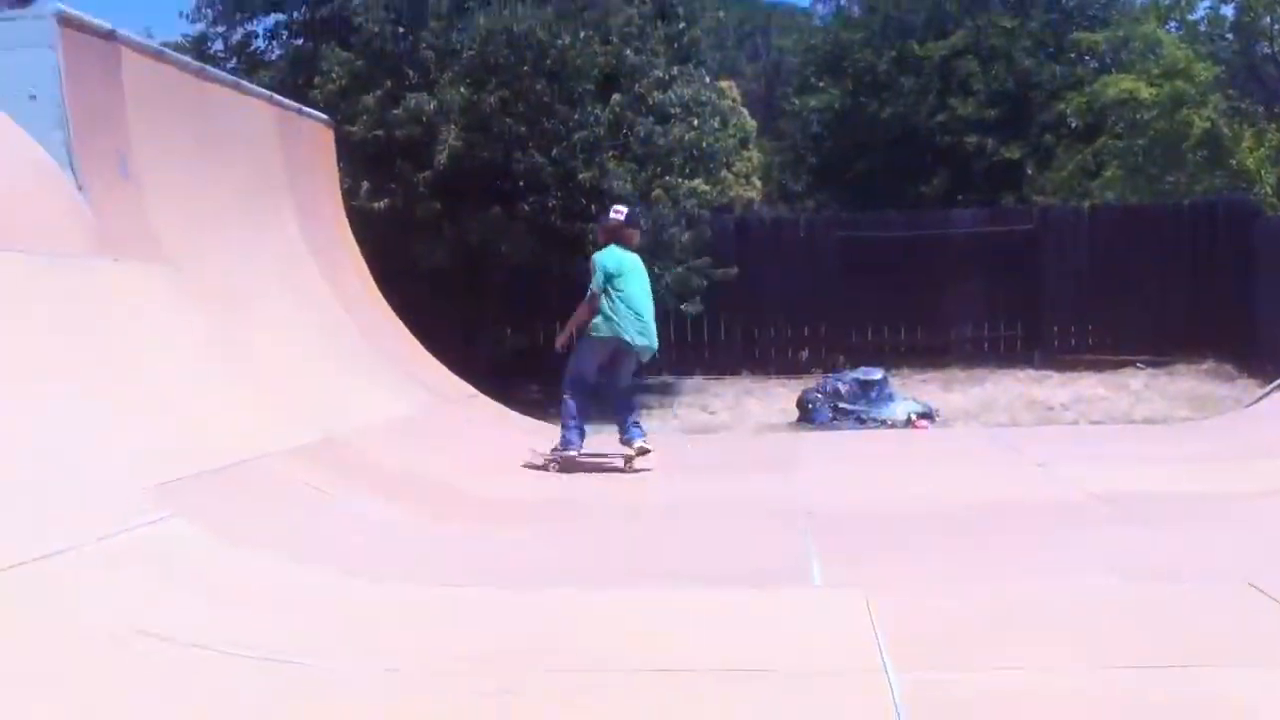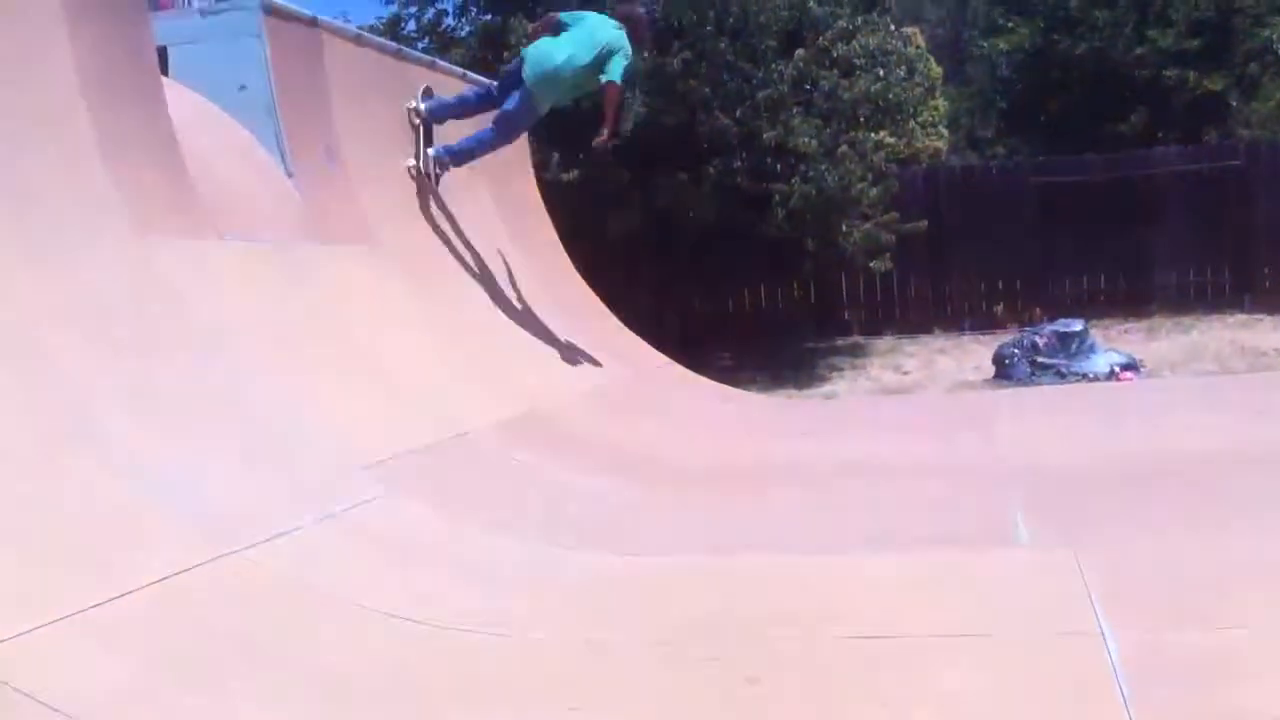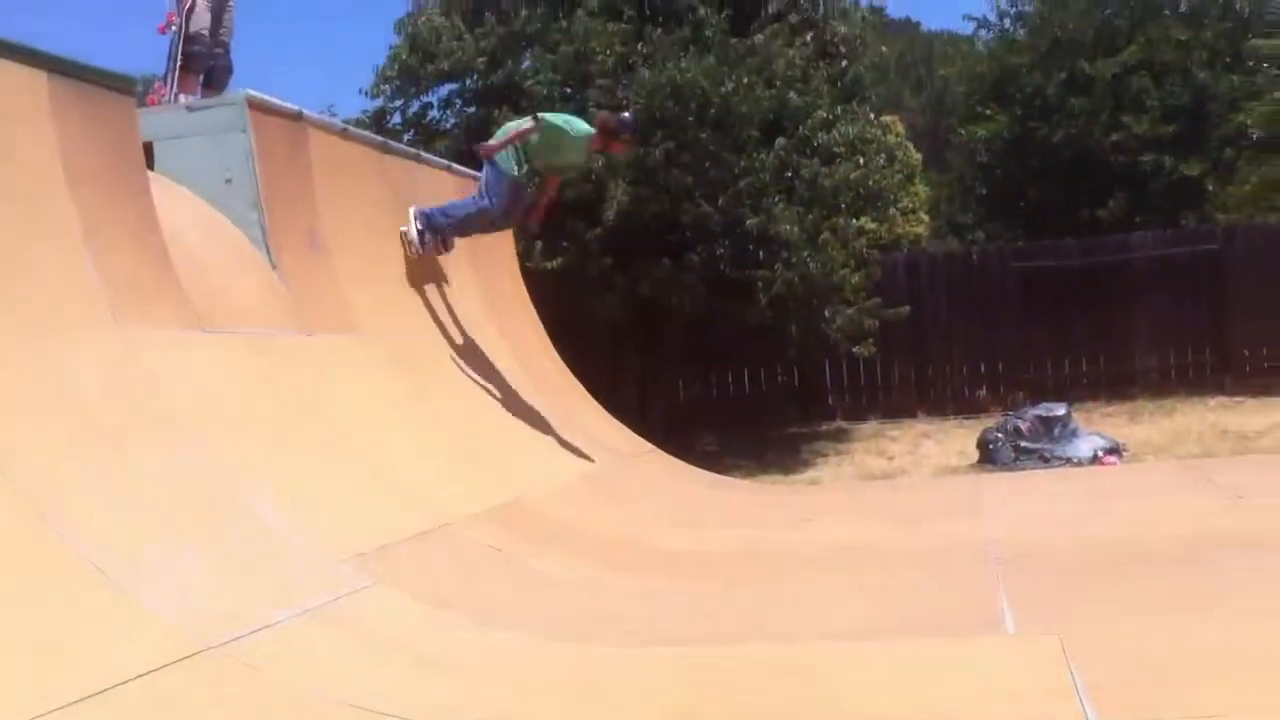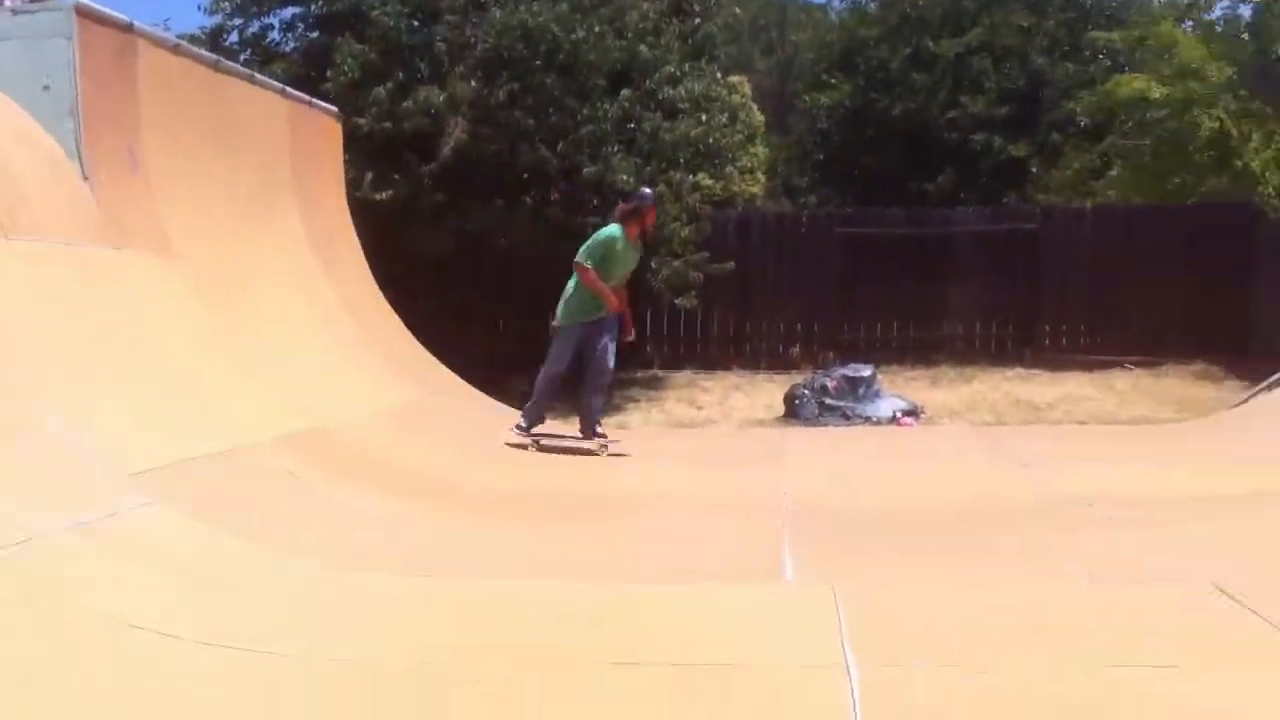
dt=0.5s
person 1, frame 1
left shoulder: (603, 258)
right shoulder: (635, 262)
left elbow: (592, 301)
left wrist: (566, 331)
left hip: (607, 329)
right hip: (640, 337)
left knee: (575, 386)
right knee: (619, 388)
left ankle: (570, 441)
right ankle: (635, 436)
person 1, frame 2
left shoulder: (592, 17)
right shoulder: (623, 48)
left elbow: (553, 18)
right elbow: (612, 85)
left wrist: (537, 29)
right wrist: (608, 125)
left hip: (534, 56)
right hip: (549, 82)
left knee: (491, 95)
right knee: (503, 131)
left ankle: (430, 110)
right ankle: (441, 156)
person 1, frame 3
left shoulder: (585, 153)
right shoulder: (577, 133)
left elbow: (553, 177)
right elbow: (536, 120)
left wrist: (539, 209)
right wrist: (499, 144)
left hip: (522, 161)
right hip: (507, 149)
left knee: (511, 214)
right knee: (492, 208)
left ankle: (442, 231)
right ankle: (423, 219)
person 1, frame 4
left shoulder: (636, 247)
right shoulder: (609, 236)
right elbow: (581, 267)
left wrist: (627, 320)
right wrist: (606, 295)
left hip: (605, 313)
right hip: (576, 309)
left knee: (603, 367)
right knee: (555, 367)
left ankle: (590, 424)
right ankle: (529, 420)
